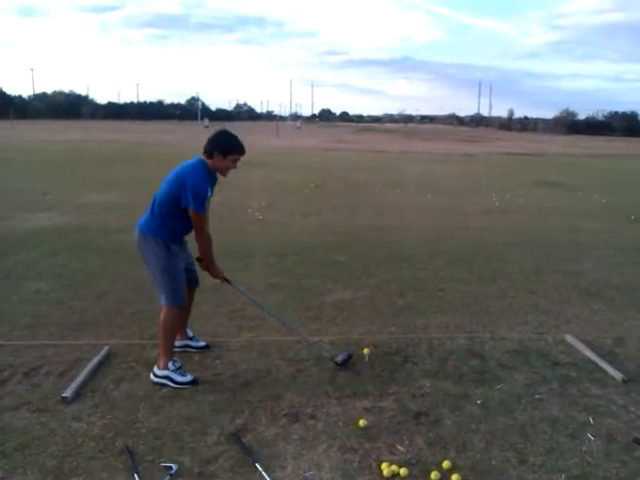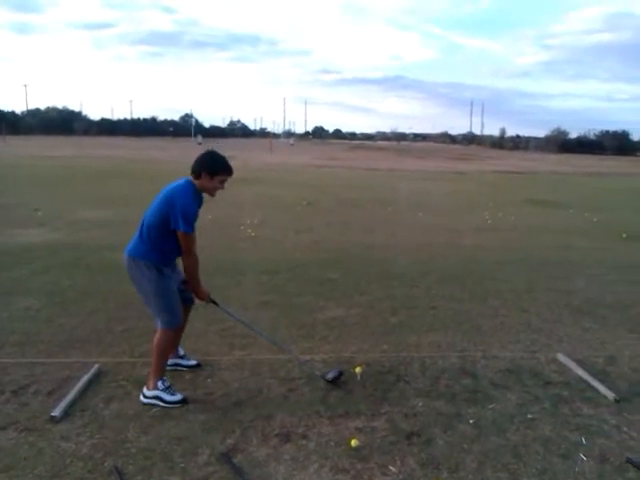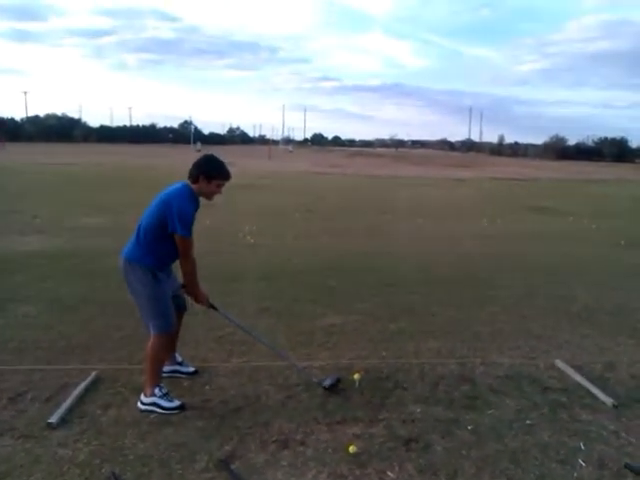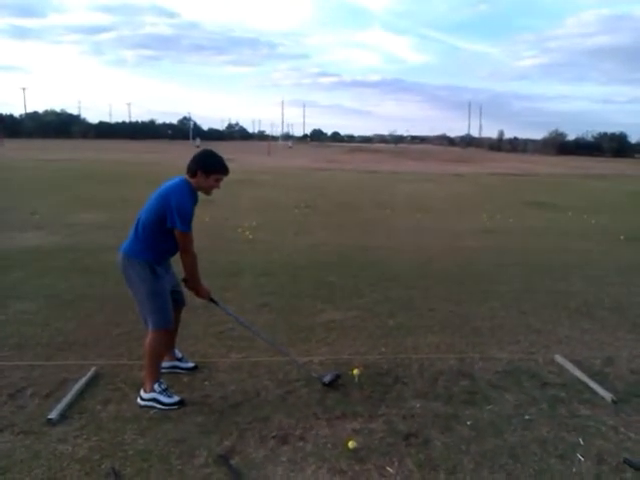
dt=0.3s
person 1, frame 1
left shoulder: (206, 173)
right shoulder: (195, 178)
left elbow: (200, 225)
right elbow: (201, 230)
left wrist: (205, 258)
right wrist: (212, 265)
left hip: (172, 235)
right hip: (156, 238)
left knee: (189, 284)
right knee: (173, 299)
left ankle: (181, 337)
right ankle: (163, 366)
person 1, frame 2
left shoulder: (189, 191)
right shoulder: (184, 199)
left elbow: (186, 247)
right elbow: (189, 251)
left wrist: (191, 281)
right wrist: (198, 286)
left hip: (162, 258)
right hip: (146, 261)
left knee: (184, 302)
right knee: (169, 321)
left ankle: (173, 355)
right ankle: (153, 387)
person 1, frame 3
left shoulder: (184, 193)
right shoulder: (182, 203)
left elbow: (183, 251)
right elbow: (187, 256)
left wrist: (189, 285)
right wrist: (196, 291)
left hip: (157, 263)
right hip: (142, 266)
left knee: (177, 309)
right knee: (162, 327)
left ankle: (170, 362)
right ankle: (150, 393)
person 1, frame 4
left shoulder: (182, 188)
right shoulder: (180, 198)
left elbow: (182, 245)
right elbow: (187, 250)
left wrist: (190, 279)
right wrist: (197, 285)
left hip: (156, 257)
right hip: (141, 261)
left knee: (175, 305)
right knee: (160, 322)
left ankle: (170, 357)
right ankle: (150, 389)
